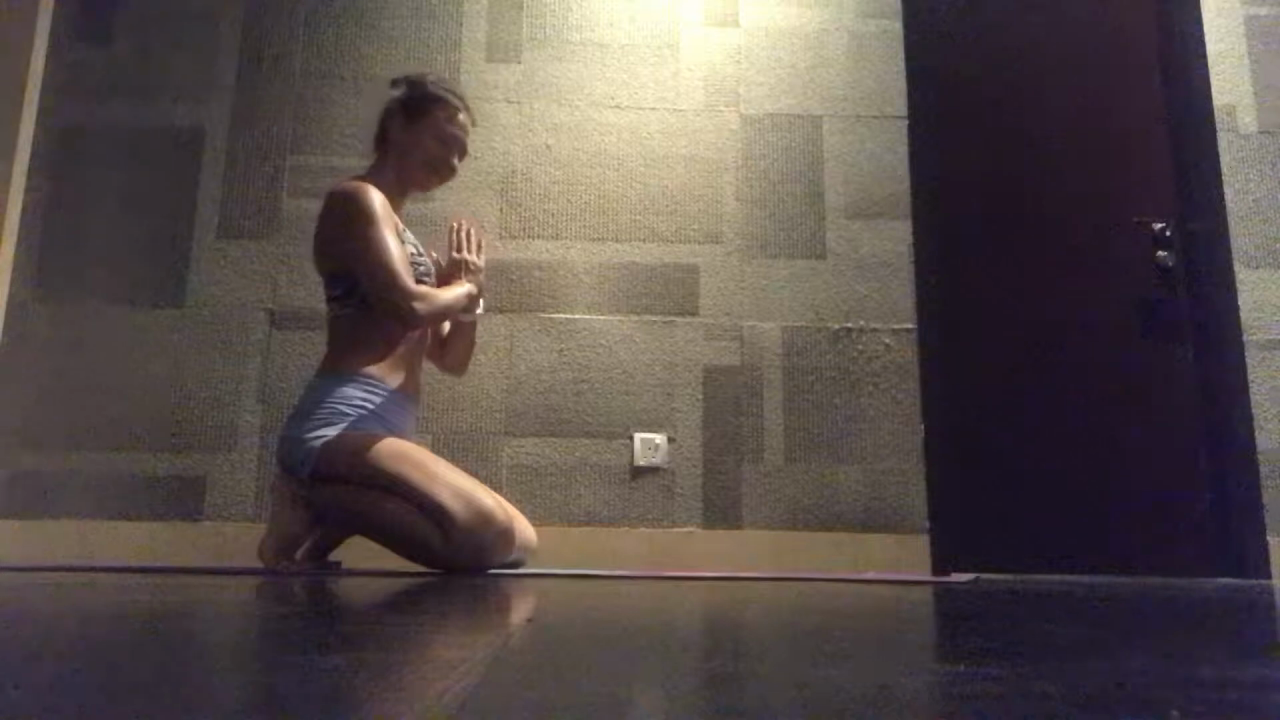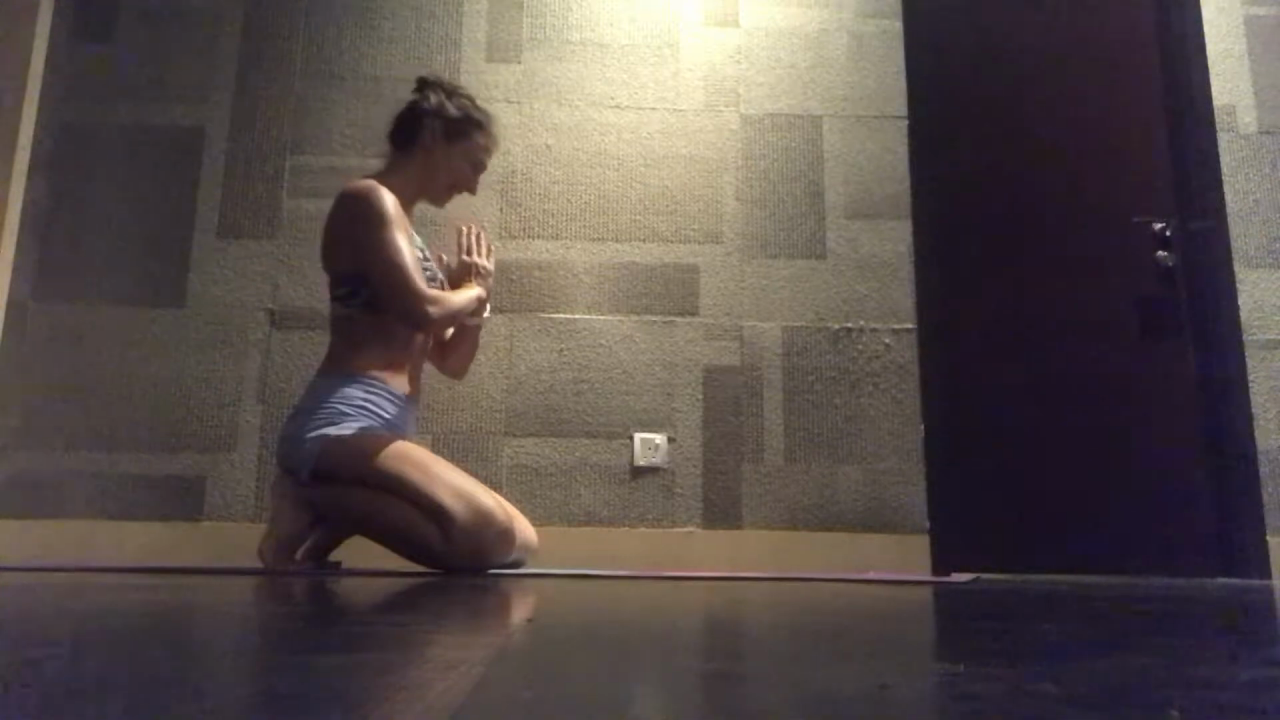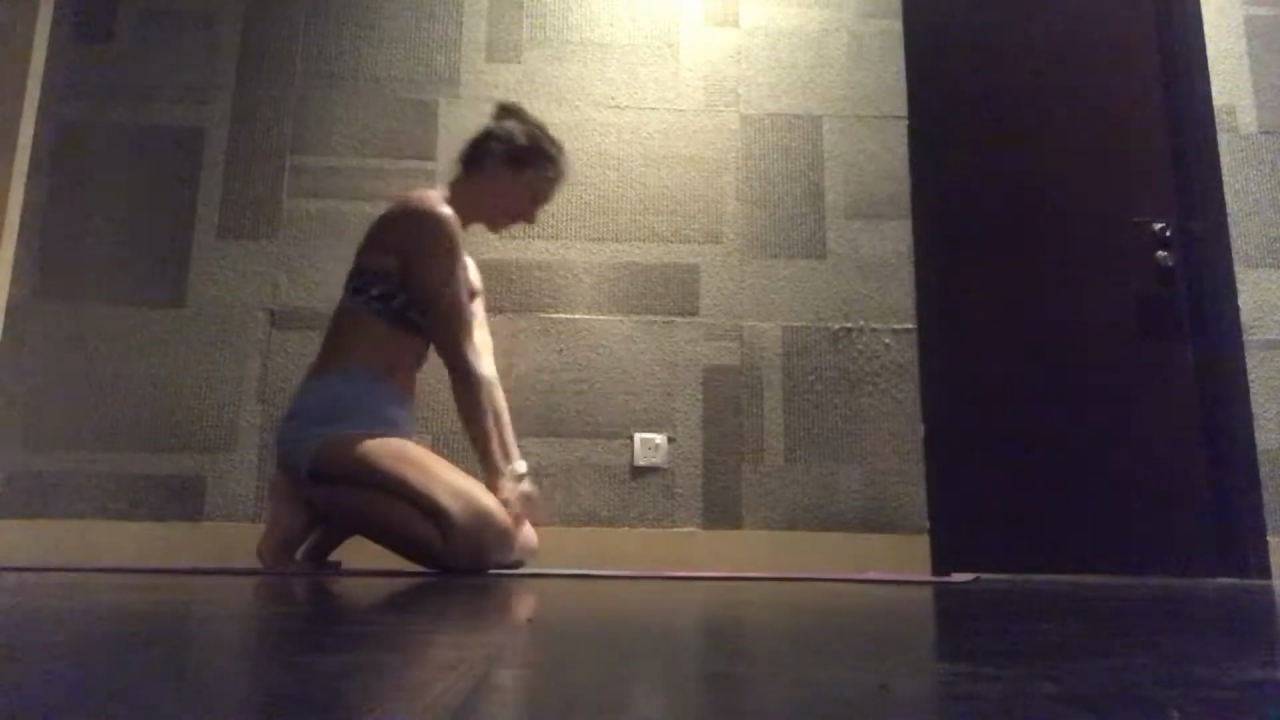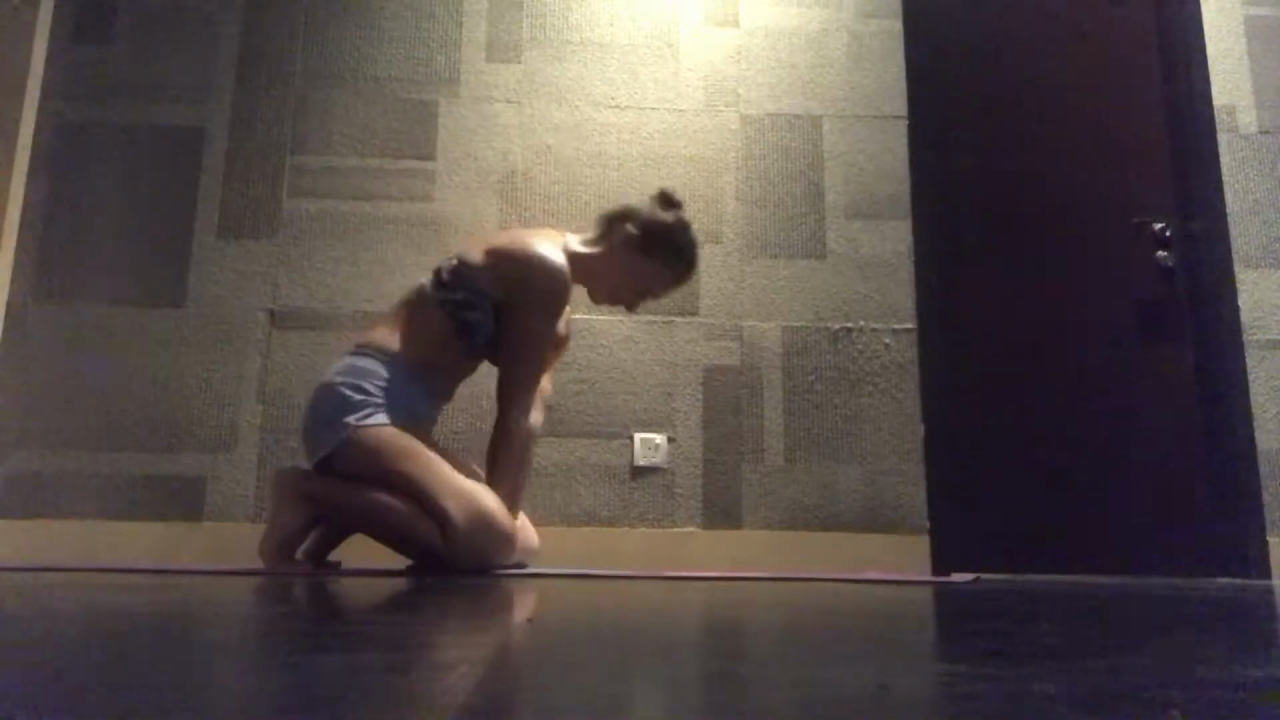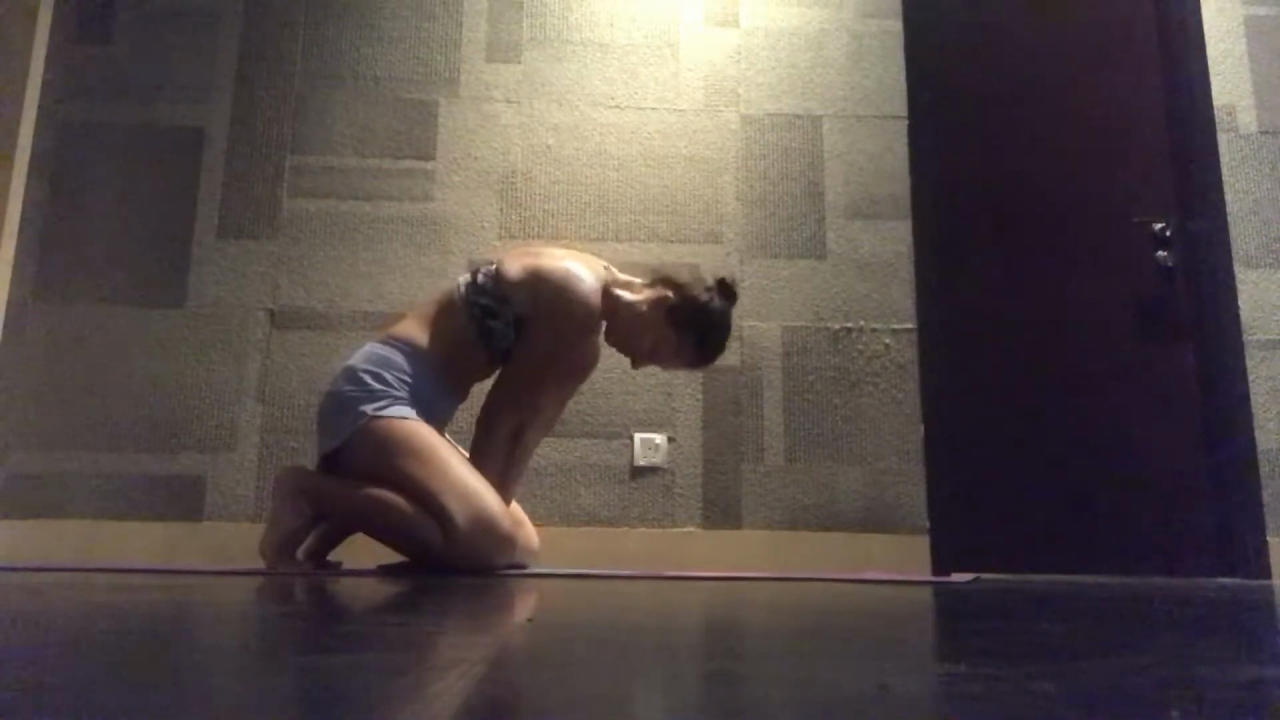
dt=0.5s
person 1, frame 1
left shoulder: (401, 234)
right shoulder: (358, 199)
left elbow: (452, 359)
right elbow: (407, 306)
left wrist: (468, 293)
right wrist: (464, 289)
left hip: (380, 432)
right hip: (341, 426)
left knee: (517, 541)
right knee: (489, 536)
left ankle: (328, 521)
right ankle: (314, 501)
person 1, frame 2
left shoulder: (404, 230)
right shoulder: (369, 201)
left elbow: (450, 360)
right elbow: (422, 310)
left wrist: (472, 299)
right wrist: (476, 292)
left hip: (382, 432)
right hip: (342, 427)
left knee: (519, 541)
right knee: (490, 538)
left ankle: (328, 516)
right ankle: (314, 501)
person 1, frame 3
left shoulder: (463, 271)
right shoulder: (432, 220)
left elbow: (482, 373)
right elbow: (460, 361)
left wrist: (511, 471)
right wrist: (499, 475)
left hip: (377, 429)
right hip: (336, 424)
left knee: (516, 539)
right knee: (487, 536)
left ankle: (330, 517)
right ankle: (312, 503)
person 1, frame 4
left shoulder: (557, 328)
right shoulder: (545, 268)
left elbow: (527, 416)
right elbow: (515, 413)
left wrist: (501, 509)
right wrist: (496, 511)
left hip: (400, 412)
right hip: (360, 402)
left knee: (519, 542)
right knee: (489, 539)
left ankle: (332, 509)
right ankle: (309, 492)
person 1, frame 5
left shoulder: (585, 348)
right shoulder: (576, 296)
left elbow: (525, 431)
right elbow: (500, 417)
left wrist: (490, 509)
right wrist: (486, 513)
left hip: (411, 406)
right hip: (377, 392)
left knee: (519, 545)
right knee: (489, 542)
left ankle: (339, 515)
right ankle: (312, 493)
